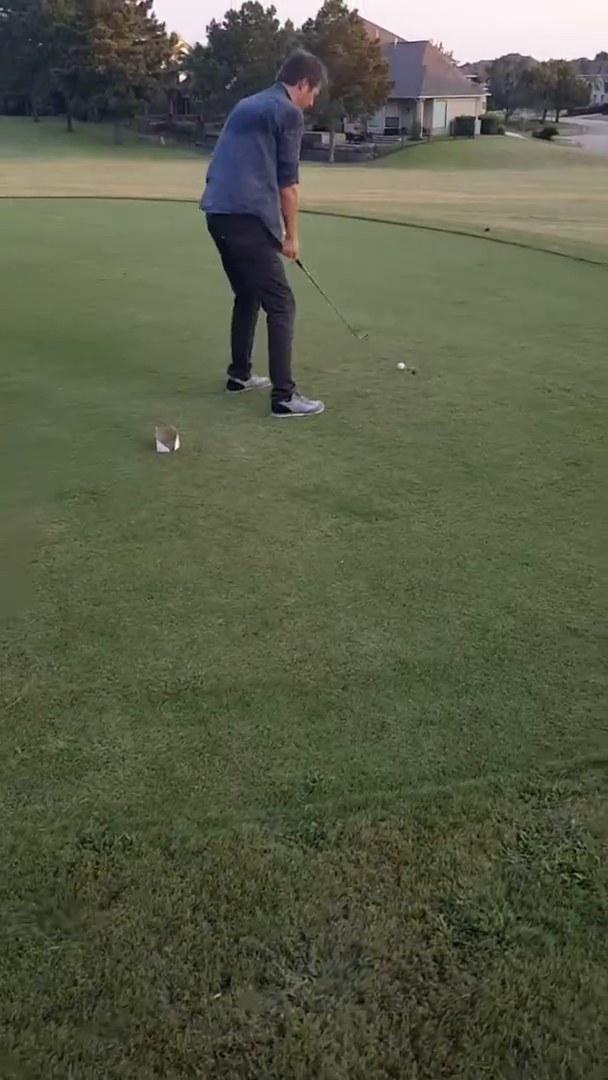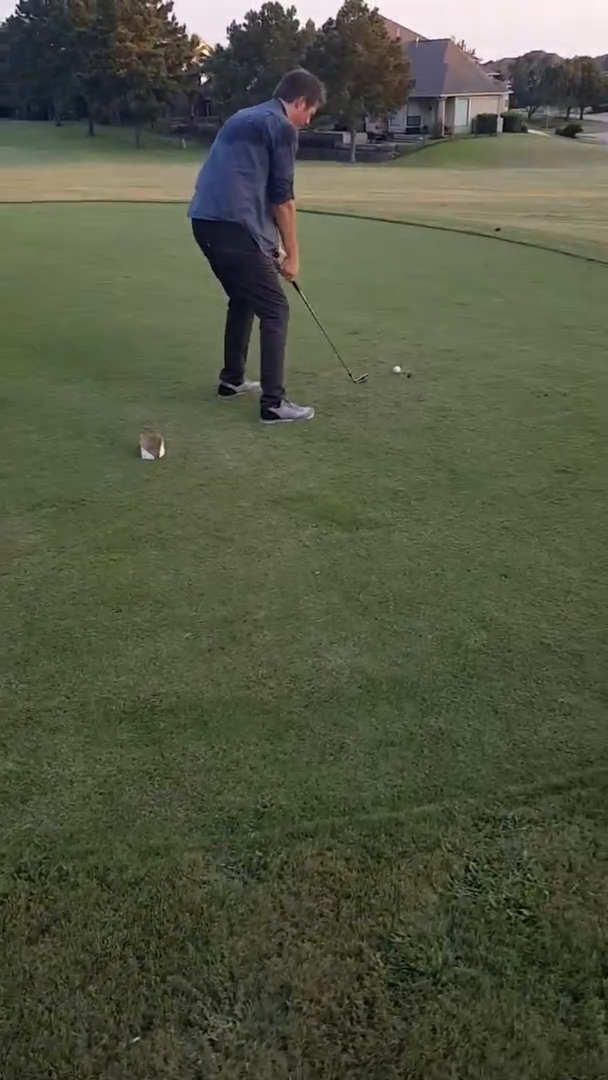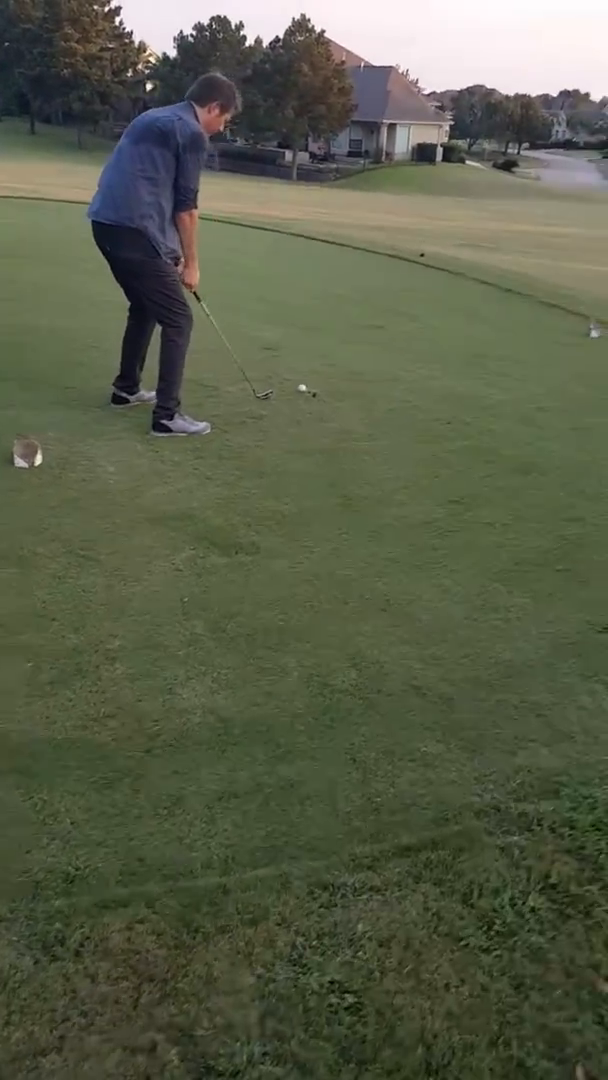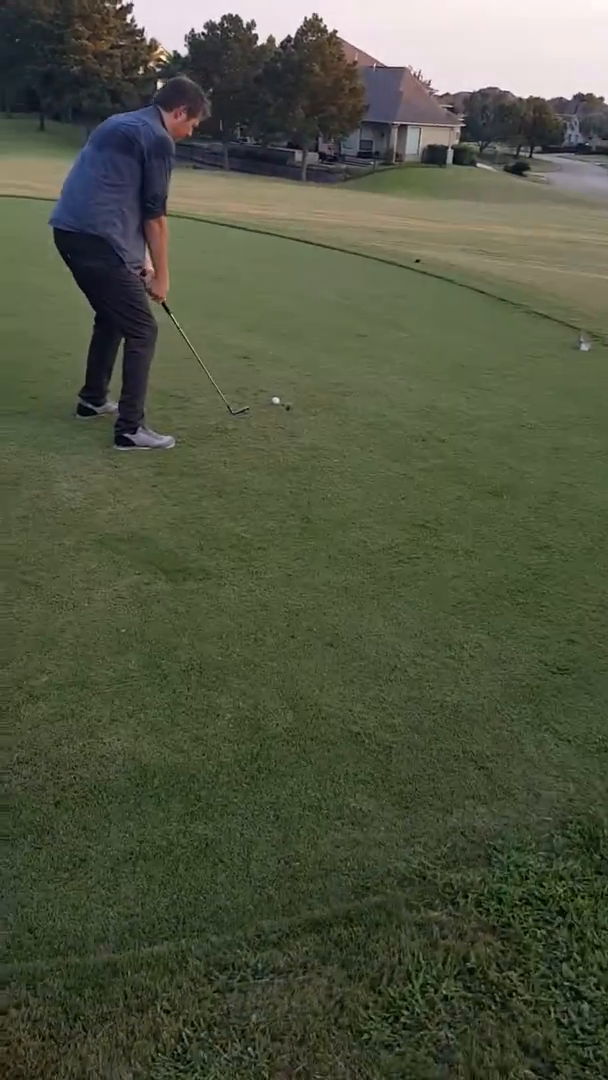
dt=0.4s
person 1, frame 1
left shoulder: (248, 105)
right shoulder: (288, 113)
right elbow: (287, 182)
left wrist: (276, 227)
right wrist: (291, 235)
left hip: (219, 211)
right hip: (245, 216)
left knee: (248, 295)
right knee: (280, 304)
left ankle: (240, 374)
right ankle: (284, 396)
person 1, frame 2
left shoulder: (245, 117)
right shoulder: (283, 128)
right elbow: (282, 199)
left wrist: (271, 243)
right wrist: (292, 254)
left hip: (205, 220)
right hip: (232, 225)
left knee: (242, 300)
right knee: (275, 310)
left ankle: (231, 379)
right ankle: (273, 403)
person 1, frame 3
left shoulder: (156, 118)
right shoulder: (193, 134)
right elbow: (185, 206)
left wrist: (173, 252)
right wrist: (191, 264)
left hip: (106, 222)
right hip: (133, 229)
left knee: (144, 307)
right knee: (177, 319)
left ankle: (126, 388)
right ankle: (167, 415)
person 1, frame 4
left shoulder: (123, 123)
right shoulder: (159, 139)
right elbow: (154, 214)
left wrist: (140, 259)
right wrist: (161, 275)
left hip: (70, 230)
right hip: (96, 237)
left knee: (111, 317)
right knee: (142, 330)
left ankle: (92, 399)
right ankle: (130, 428)
